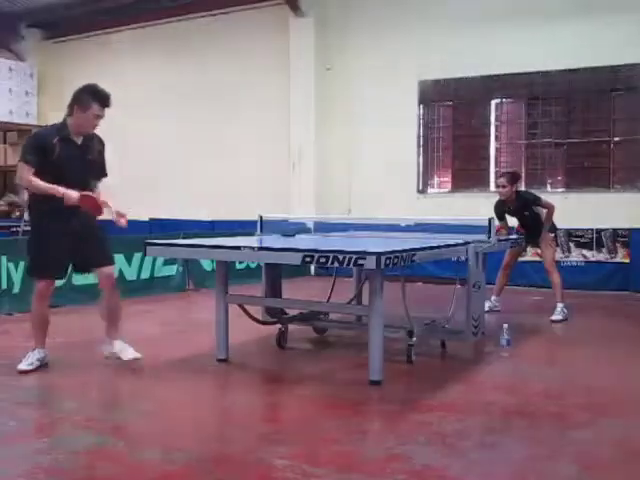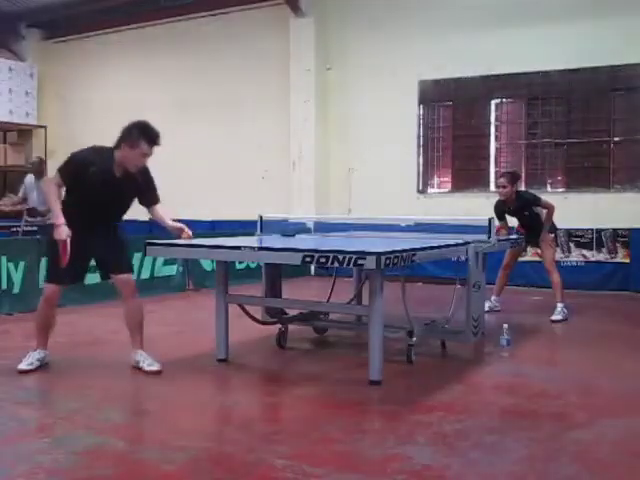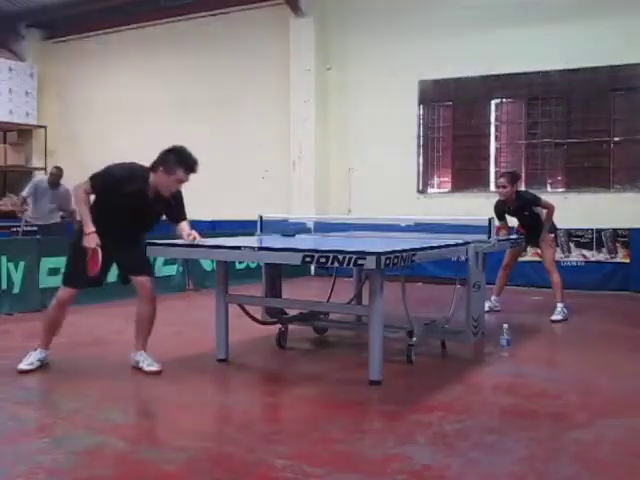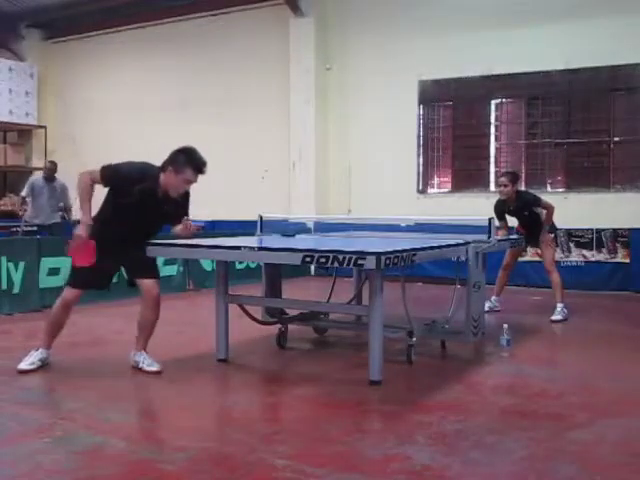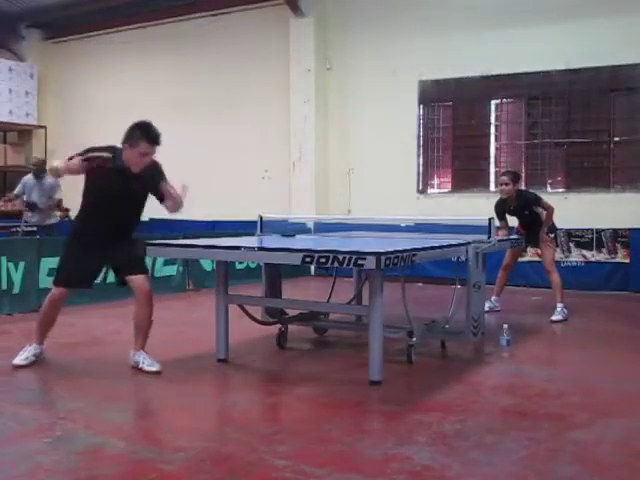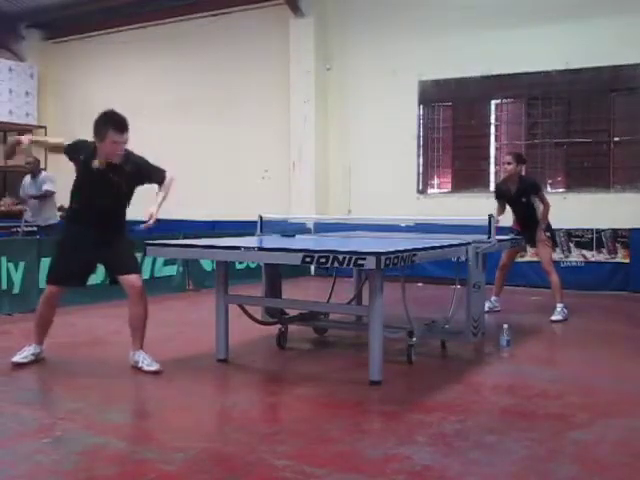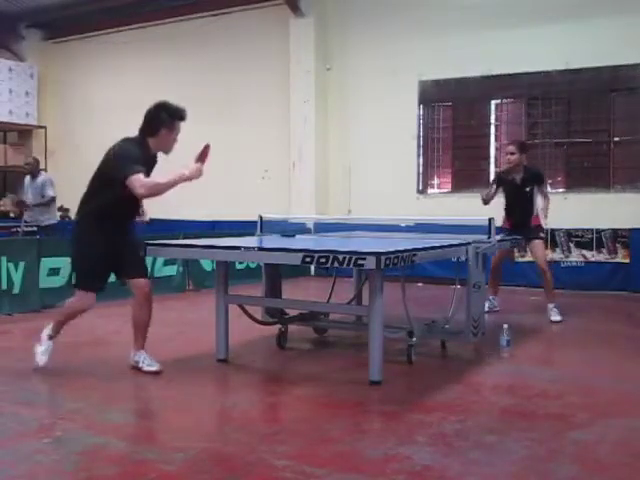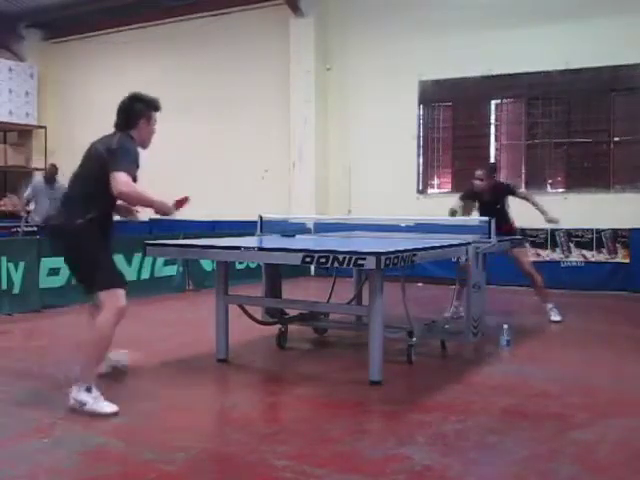
dt=0.4s
person 1, frame 1
left shoulder: (96, 144)
right shoulder: (44, 138)
right elbow: (23, 178)
left wrist: (110, 206)
right wrist: (61, 192)
left hip: (84, 221)
right hip: (49, 223)
left knee: (109, 277)
right knee: (43, 288)
left ankle: (114, 341)
right ankle: (39, 351)
person 1, frame 2
left shoulder: (141, 175)
right shoulder: (87, 159)
left elbow: (153, 207)
right elbow: (51, 184)
left wrist: (171, 225)
right wrist: (59, 222)
left hip: (106, 234)
right hip: (70, 232)
left knee: (128, 285)
right knee: (50, 293)
left ankle: (138, 353)
right ankle: (40, 351)
person 1, frame 3
left shoulder: (172, 196)
right shoulder: (122, 175)
left elbow: (179, 222)
right elbow: (80, 190)
left wrist: (187, 232)
right wrist: (89, 230)
left hip: (129, 243)
right hip: (94, 238)
left knee: (147, 289)
right knee: (64, 296)
left ankle: (139, 353)
right ankle: (41, 350)
person 1, frame 4
left shoulder: (180, 197)
right shoulder: (134, 173)
left elbow: (176, 226)
right elbow: (87, 176)
left wrist: (185, 229)
right wrist: (84, 220)
left hip: (137, 245)
right hip: (101, 240)
left knee: (152, 294)
right knee: (69, 297)
left ankle: (139, 353)
right ankle: (43, 350)
person 1, frame 5
left shoulder: (152, 170)
right shoulder: (97, 156)
left elbow: (171, 206)
right elbow: (55, 170)
left wrist: (175, 200)
right wrist: (70, 167)
left hip: (123, 241)
right hip: (85, 239)
left knee: (144, 290)
right knee: (57, 295)
left ankle: (138, 353)
right ankle: (36, 346)
person 1, frame 6
left shoulder: (134, 163)
right shoulder: (82, 150)
left elbow: (167, 178)
right elbow: (63, 146)
left wrist: (156, 206)
right wrist: (32, 140)
left hip: (113, 236)
right hip: (77, 235)
left knee: (136, 286)
right knee: (52, 291)
left ankle: (138, 352)
right ankle: (36, 346)
person 1, frame 7
left shoulder: (147, 154)
right shoulder: (127, 152)
right elbow: (141, 188)
left wrist: (136, 206)
right wrist: (183, 176)
left hip: (120, 230)
right hip: (92, 229)
left knee: (143, 289)
right knee: (85, 299)
left ankle: (138, 352)
right ankle: (51, 334)
person 1, frame 8
left shoulder: (108, 145)
right shoulder: (124, 146)
right elbow: (123, 187)
left wrist: (116, 208)
right wrist: (162, 206)
left hip: (73, 230)
right hip: (82, 233)
left knee: (107, 298)
right knee: (115, 305)
left ankle: (100, 355)
right ankle: (82, 389)
person 2, frame 1
left shoulder: (526, 197)
right shoulder: (499, 206)
left elbow: (551, 207)
right elbow: (504, 229)
left wrist: (545, 232)
right wrist: (500, 232)
left hip: (543, 230)
right hip: (524, 231)
left knee: (550, 266)
right knee: (506, 265)
left ankle: (561, 307)
right ankle: (494, 301)
person 2, frame 2
left shoulder: (526, 197)
right shoulder: (499, 206)
left elbow: (551, 207)
right elbow: (504, 229)
left wrist: (544, 232)
right wrist: (501, 232)
left hip: (543, 230)
right hip: (524, 231)
left knee: (550, 267)
right knee: (506, 265)
left ankle: (561, 307)
right ankle: (494, 301)
person 2, frame 3
left shoulder: (526, 197)
right shoulder: (499, 206)
left elbow: (551, 208)
right elbow: (504, 229)
left wrist: (544, 232)
right wrist: (501, 233)
left hip: (543, 229)
right hip: (524, 231)
left knee: (550, 267)
right knee: (506, 265)
left ankle: (561, 307)
right ankle: (494, 301)
person 2, frame 4
left shoulder: (526, 197)
right shoulder: (499, 206)
left elbow: (550, 208)
right elbow: (504, 228)
left wrist: (544, 232)
right wrist: (501, 233)
left hip: (543, 229)
right hip: (524, 230)
left knee: (550, 267)
right knee: (506, 265)
left ankle: (561, 307)
right ankle: (494, 301)
person 2, frame 5
left shoulder: (528, 197)
right shoulder: (500, 205)
left elbow: (550, 209)
right elbow: (504, 227)
left wrist: (543, 231)
right wrist: (502, 234)
left hip: (543, 229)
right hip: (524, 230)
left knee: (549, 267)
right knee: (506, 265)
left ankle: (561, 308)
right ankle: (494, 301)
person 2, frame 6
left shoulder: (529, 183)
right shoulder: (500, 187)
left elbow: (546, 204)
right elbow: (501, 208)
left wrist: (541, 229)
right wrist: (496, 216)
left hip: (539, 228)
right hip: (520, 228)
left knee: (547, 267)
right knee: (503, 264)
left ankle: (561, 307)
right ankle: (494, 301)
person 2, frame 7
left shoulder: (534, 174)
right shoulder: (502, 176)
left elbow: (545, 196)
right elbow: (487, 199)
left wrist: (544, 208)
right wrist: (486, 196)
left hip: (531, 225)
right hip: (509, 225)
left knee: (542, 266)
right knee: (495, 265)
left ankle: (552, 306)
right ankle: (492, 300)
person 2, frame 8
left shoulder: (502, 188)
right shoulder: (471, 193)
left elbow: (527, 197)
right elbow: (457, 208)
left wrist: (545, 214)
right wrist: (455, 210)
left hip: (507, 233)
left knee: (529, 270)
left ankle: (550, 307)
right ankle: (457, 306)
